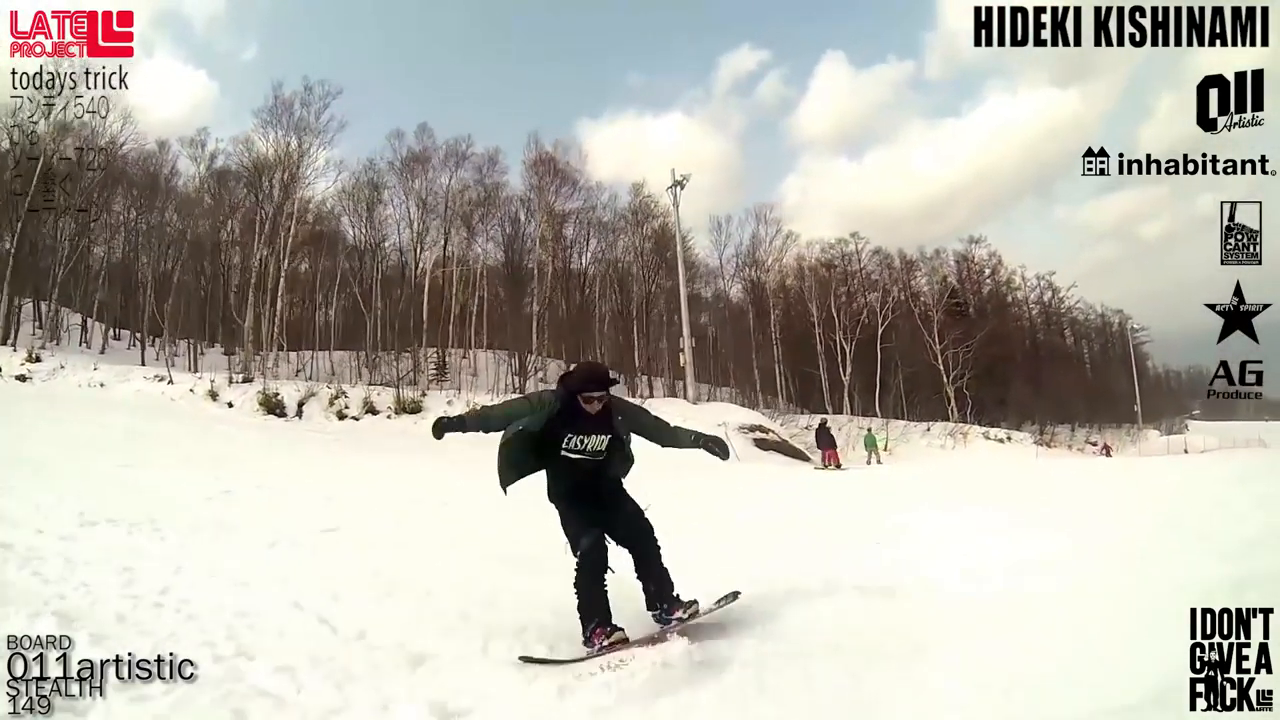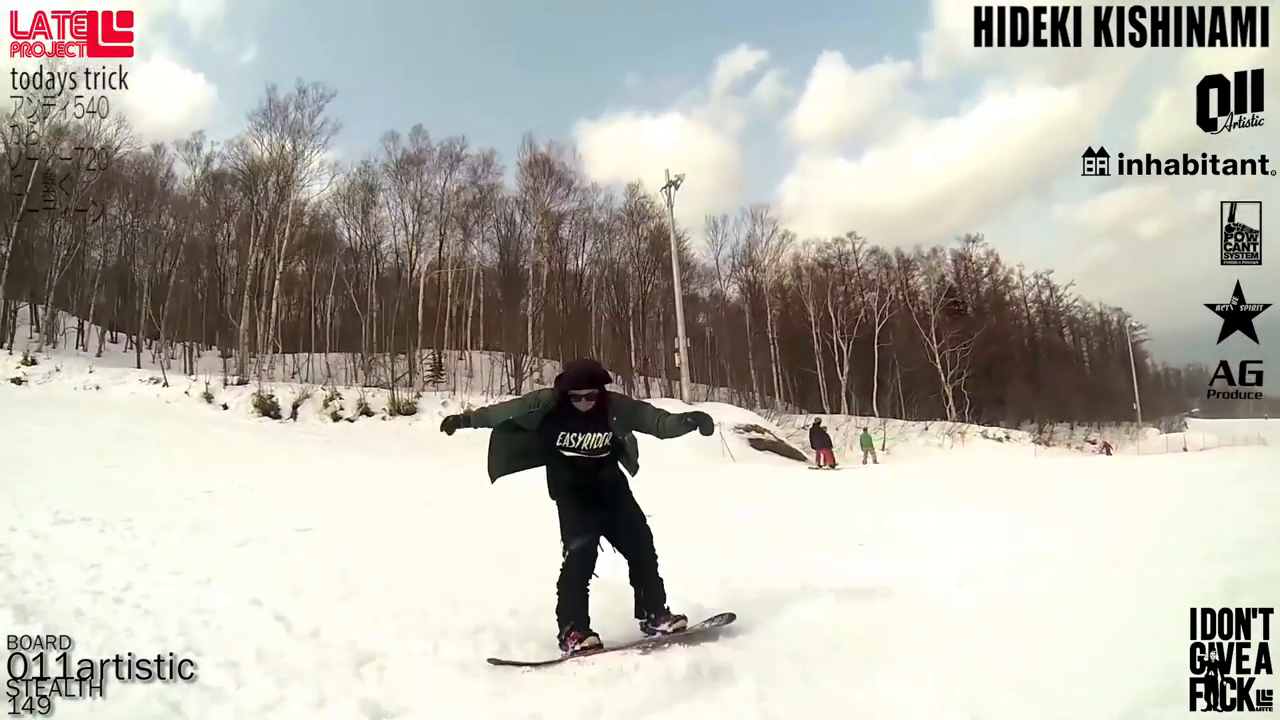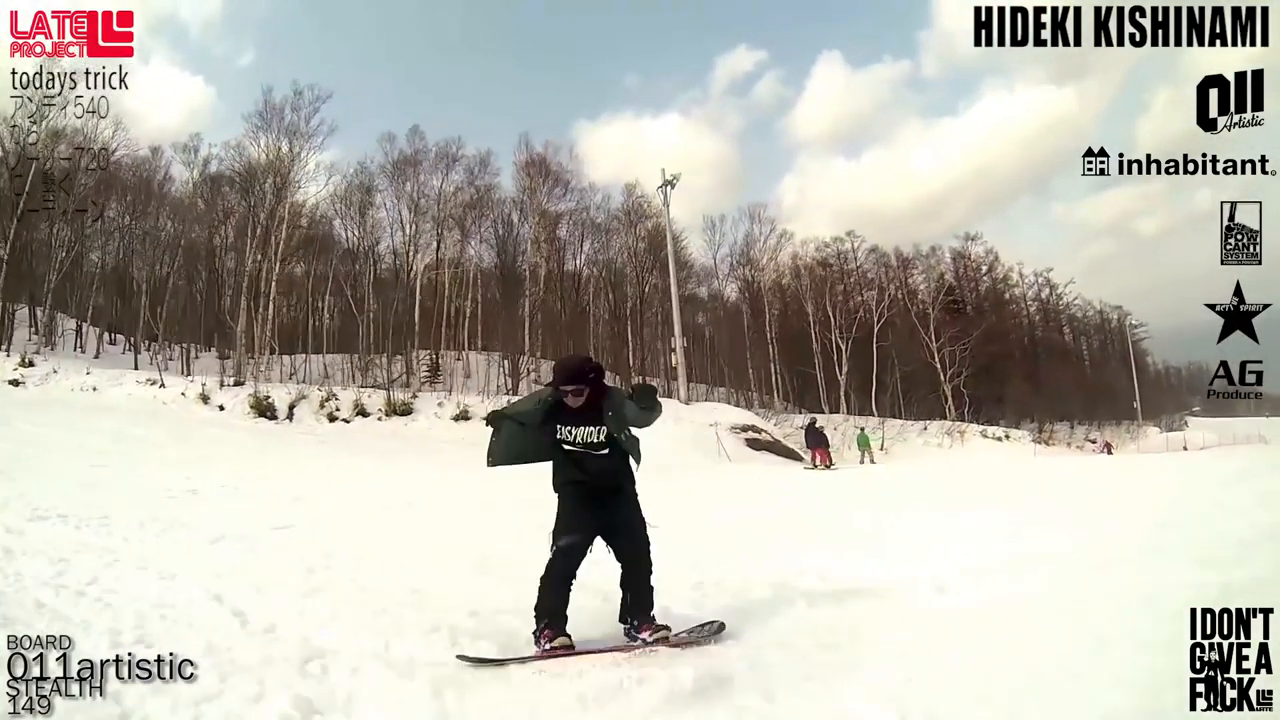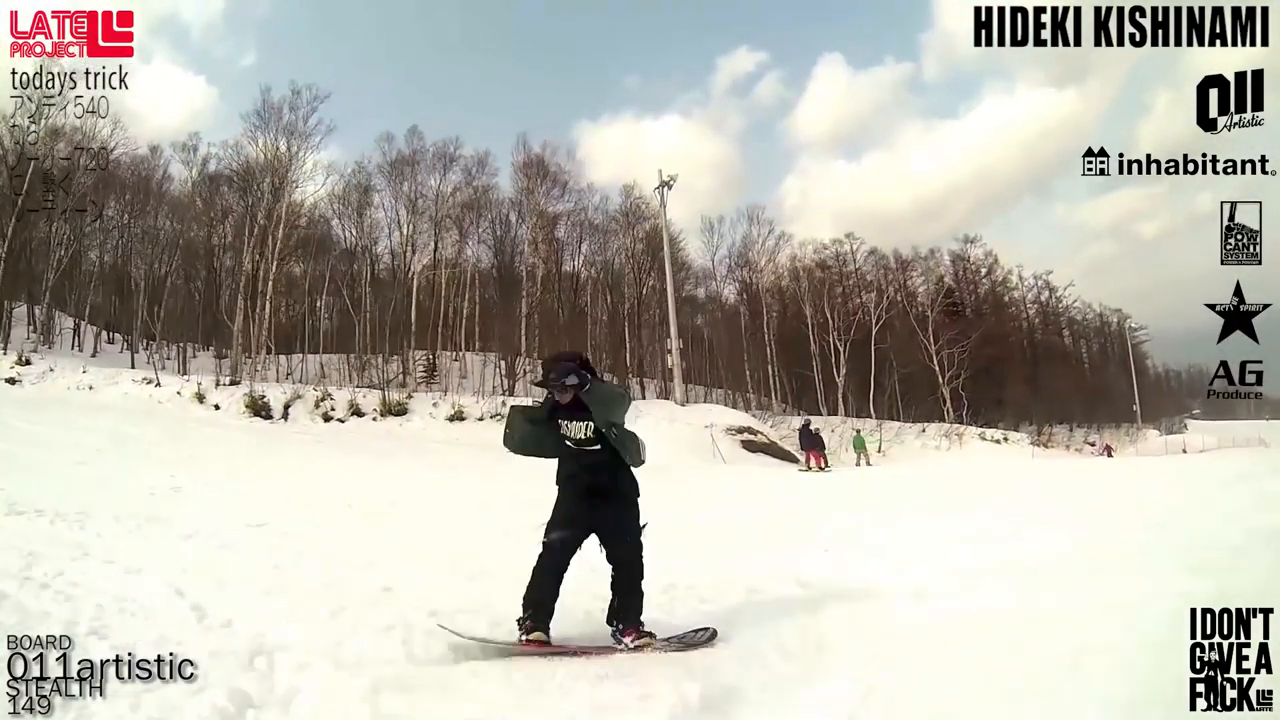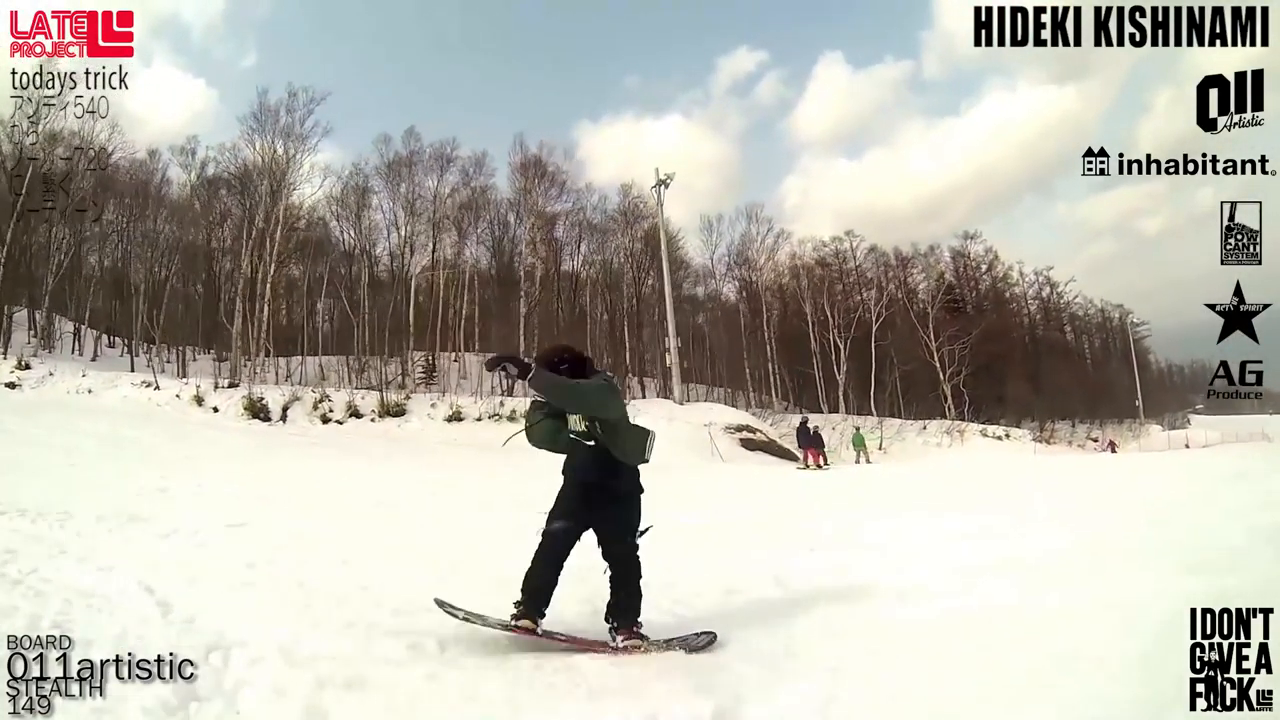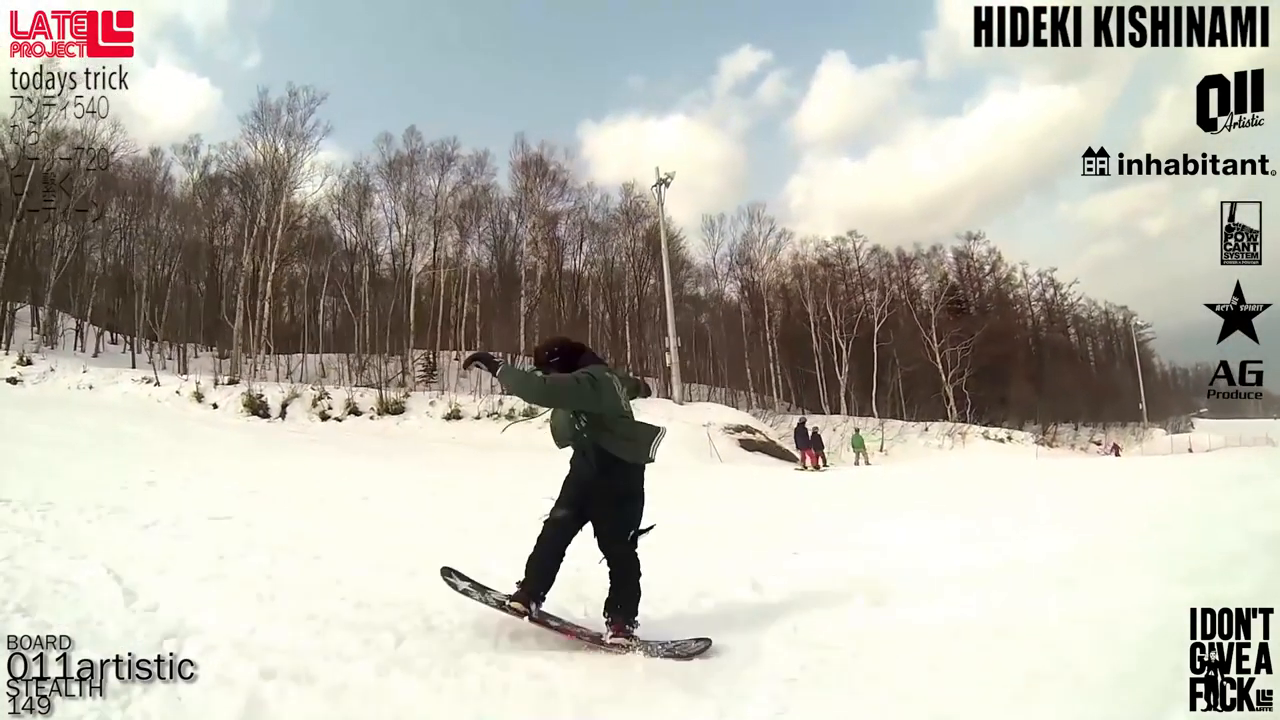
dt=0.1s
person 1, frame 1
left shoulder: (617, 410)
right shoulder: (551, 404)
left elbow: (659, 429)
right elbow: (501, 413)
left wrist: (700, 439)
right wrist: (459, 422)
left hip: (608, 489)
right hip: (571, 495)
left knee: (643, 540)
right knee: (591, 554)
left ankle: (664, 607)
right ankle: (596, 629)
person 1, frame 2
left shoulder: (617, 407)
right shoulder: (548, 403)
left elbow: (660, 423)
right elbow: (504, 412)
left wrist: (689, 420)
right wrist: (463, 420)
left hip: (612, 489)
right hip: (573, 494)
left knee: (641, 546)
right knee: (580, 555)
left ankle: (654, 616)
right ankle: (573, 631)
person 1, frame 3
left shoulder: (613, 401)
right shoulder: (549, 402)
left elbow: (644, 414)
right elbow: (520, 410)
left wrist: (647, 398)
right wrist: (500, 416)
left hip: (615, 491)
right hip: (574, 491)
left knee: (636, 553)
right knee: (567, 554)
left ankle: (638, 622)
right ankle: (549, 629)
person 1, frame 4
left shoulder: (606, 397)
right shoulder: (556, 400)
left elbow: (615, 403)
left wrist: (579, 380)
left hip: (616, 490)
right hip: (575, 488)
left knee: (627, 556)
right knee: (555, 550)
left ankle: (626, 625)
right ankle: (533, 622)
person 1, frame 5
left shoulder: (601, 389)
right shoulder: (589, 384)
left elbow: (572, 394)
left wrist: (528, 371)
left hip: (617, 485)
right hip: (579, 481)
left knee: (621, 553)
right knee: (554, 542)
left ankle: (625, 623)
right ankle: (529, 609)
person 1, frame 6
left shoulder: (587, 382)
right shoulder: (601, 376)
left elbow: (541, 389)
right elbow: (627, 383)
left wrist: (497, 367)
right wrist: (639, 386)
left hip: (619, 479)
right hip: (585, 471)
left knee: (619, 549)
right knee: (554, 531)
left ankle: (620, 619)
right ankle: (529, 594)
